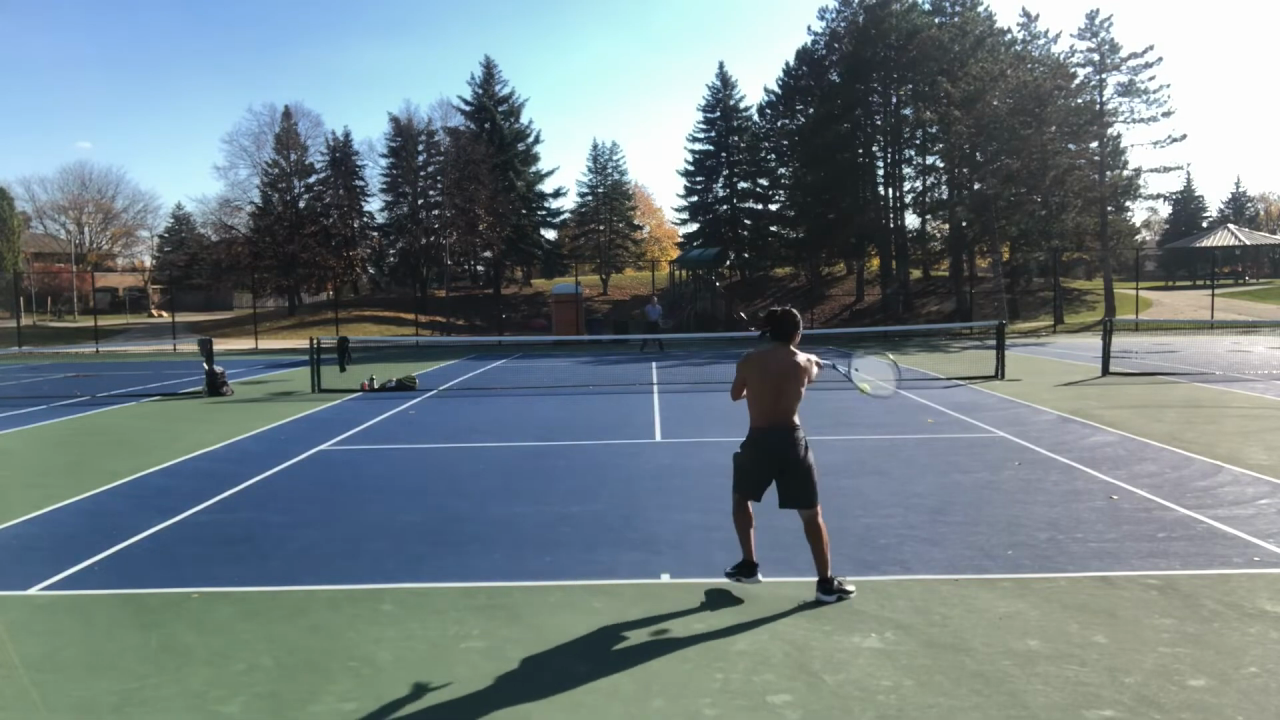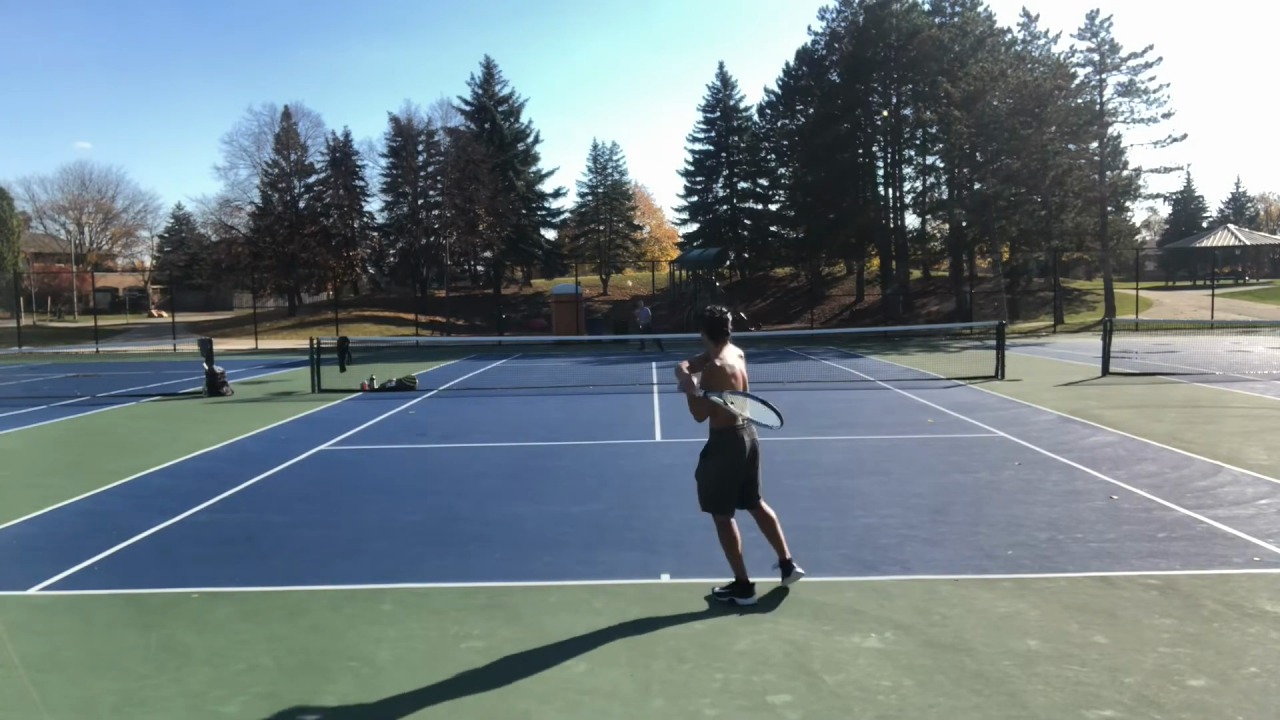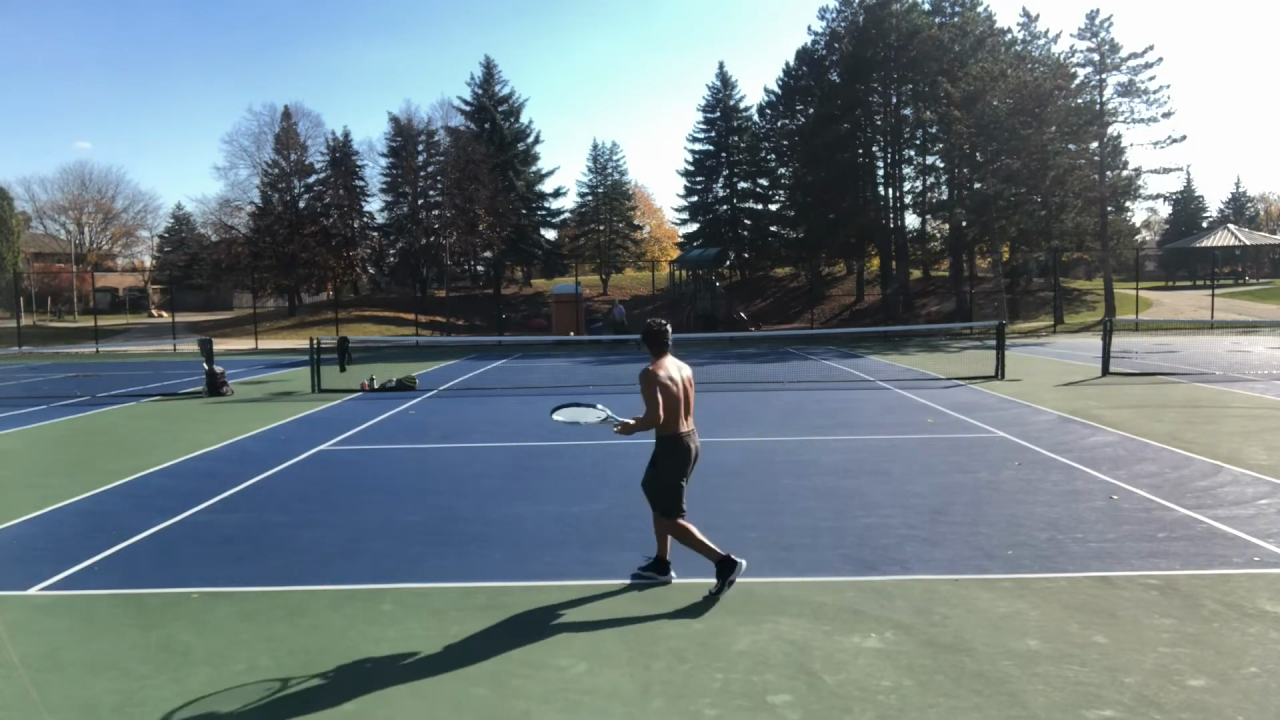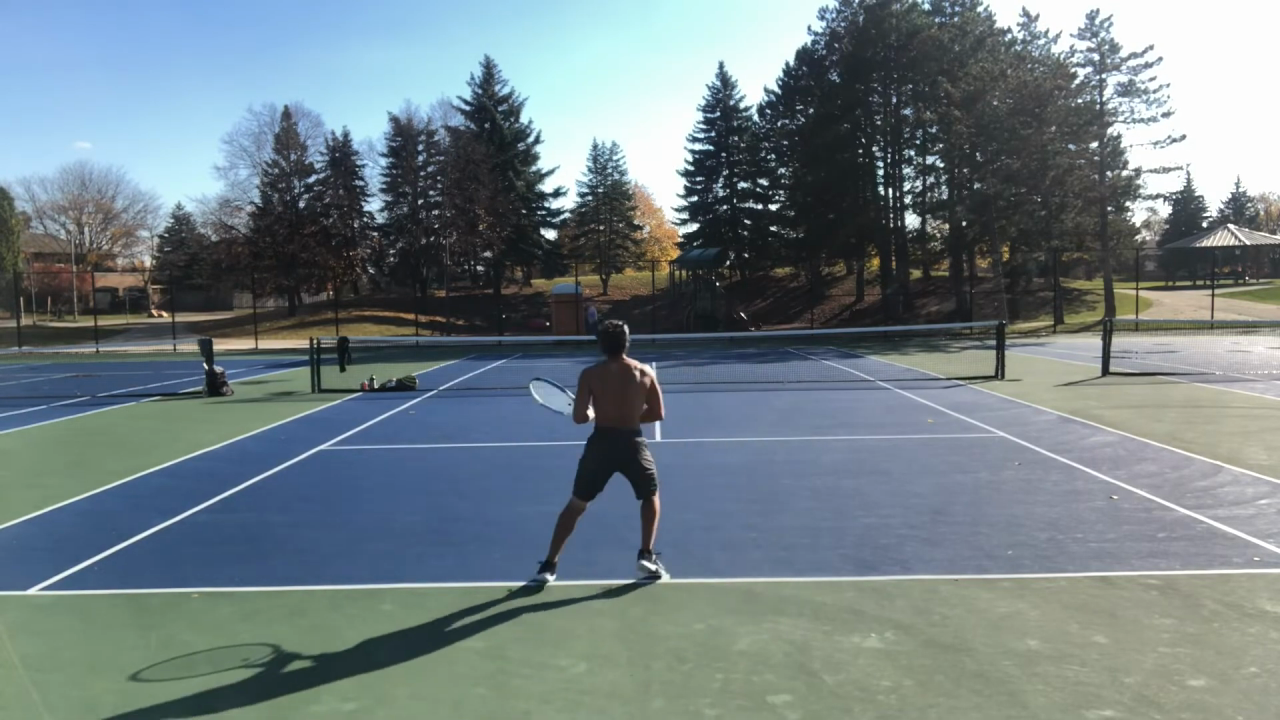
dt=0.4s
person 1, frame 1
left shoulder: (748, 361)
right shoulder: (804, 363)
left elbow: (735, 395)
left hip: (757, 441)
right hip: (789, 440)
left knee: (741, 498)
right knee: (810, 511)
left ankle: (748, 565)
right ankle: (826, 583)
person 1, frame 2
left shoulder: (714, 366)
right shoulder: (736, 353)
left elbow: (700, 415)
right elbow: (689, 364)
left wrist: (690, 389)
right wrist: (686, 374)
left hip: (724, 442)
right hip: (747, 435)
left knee: (722, 515)
right knee: (755, 503)
left ankle: (743, 586)
right ankle: (787, 562)
person 1, frame 3
left shoulder: (650, 374)
right shoulder: (684, 368)
left elbow: (656, 418)
left wrist: (632, 427)
right wrist: (640, 420)
left hip: (671, 447)
right hip: (690, 441)
left knee: (669, 519)
right knee: (660, 501)
left ankle: (725, 562)
right ankle: (661, 564)
person 1, frame 4
left shoulder: (590, 375)
right shoulder: (645, 372)
left elbow: (580, 417)
right elbow: (658, 413)
left hip: (602, 443)
right hip: (632, 442)
left knee: (576, 505)
right knee: (650, 496)
left ankle: (549, 565)
right ankle: (646, 556)
